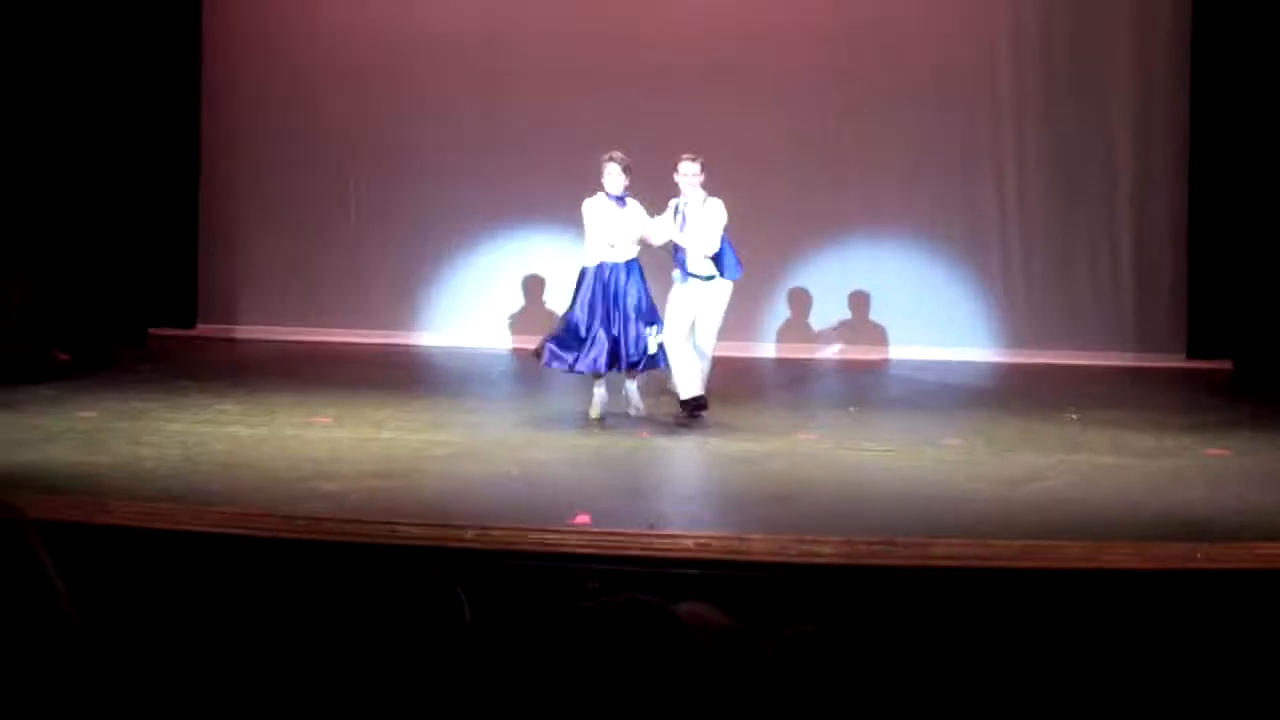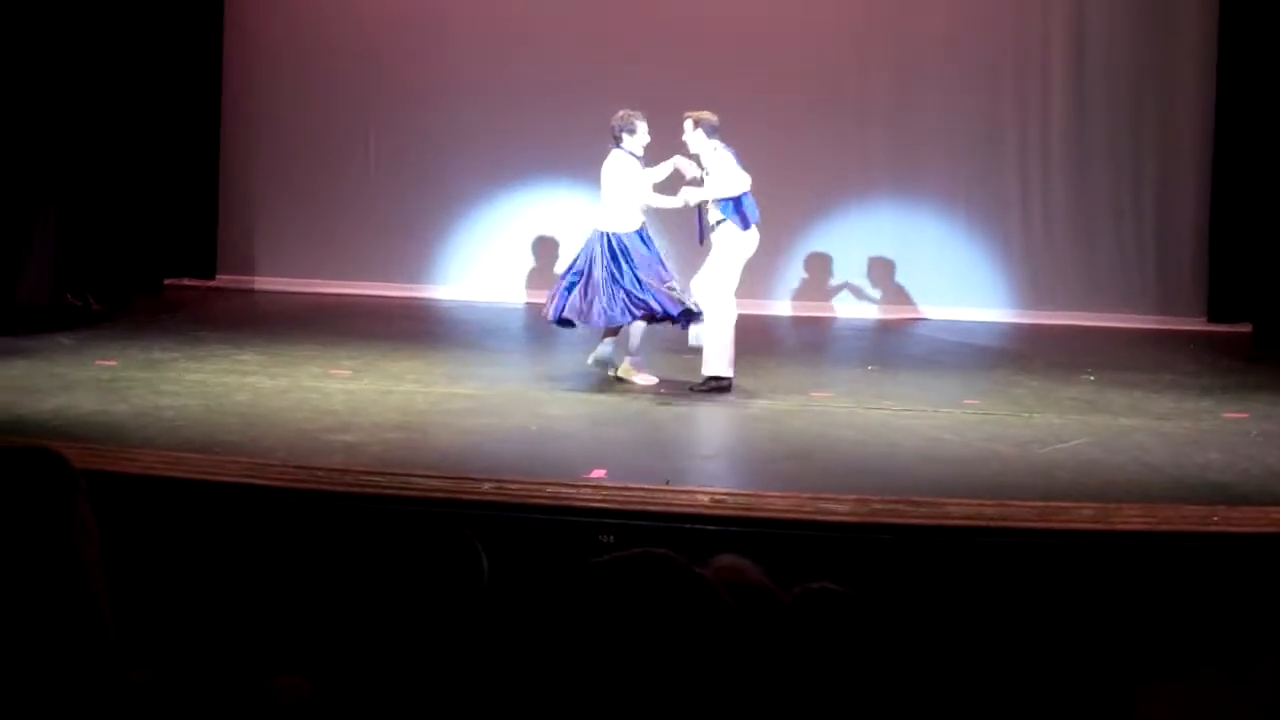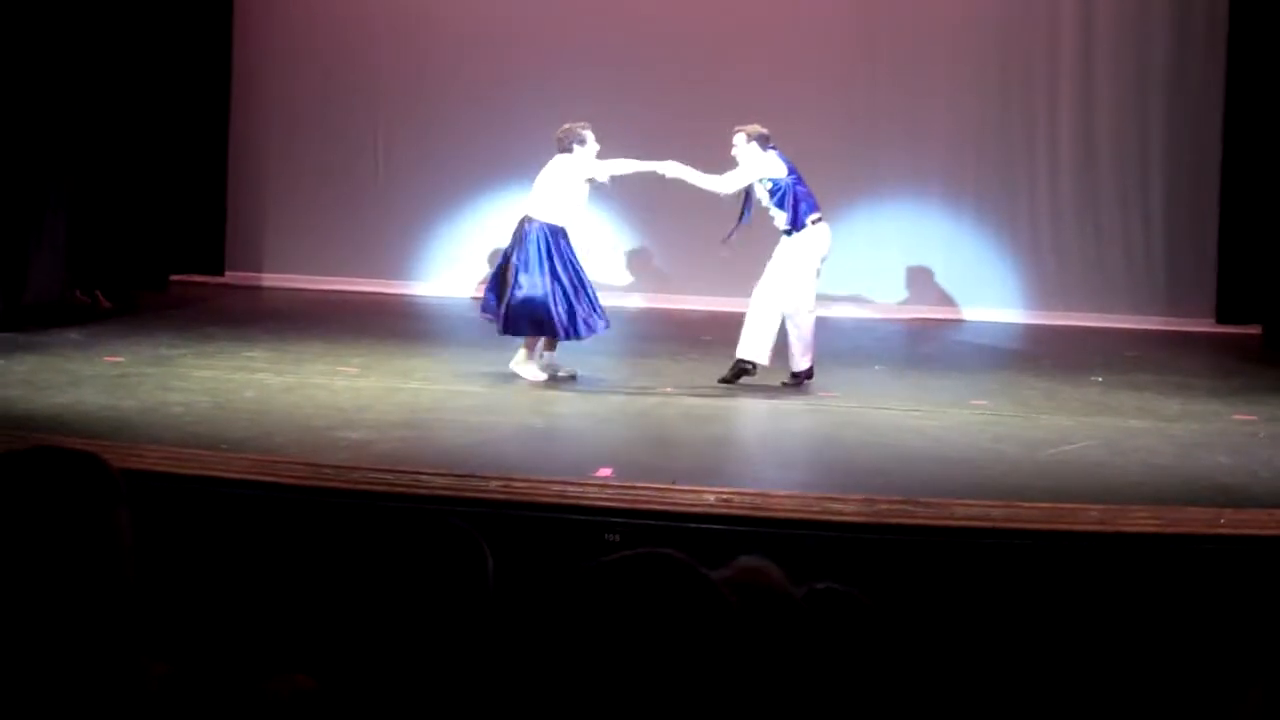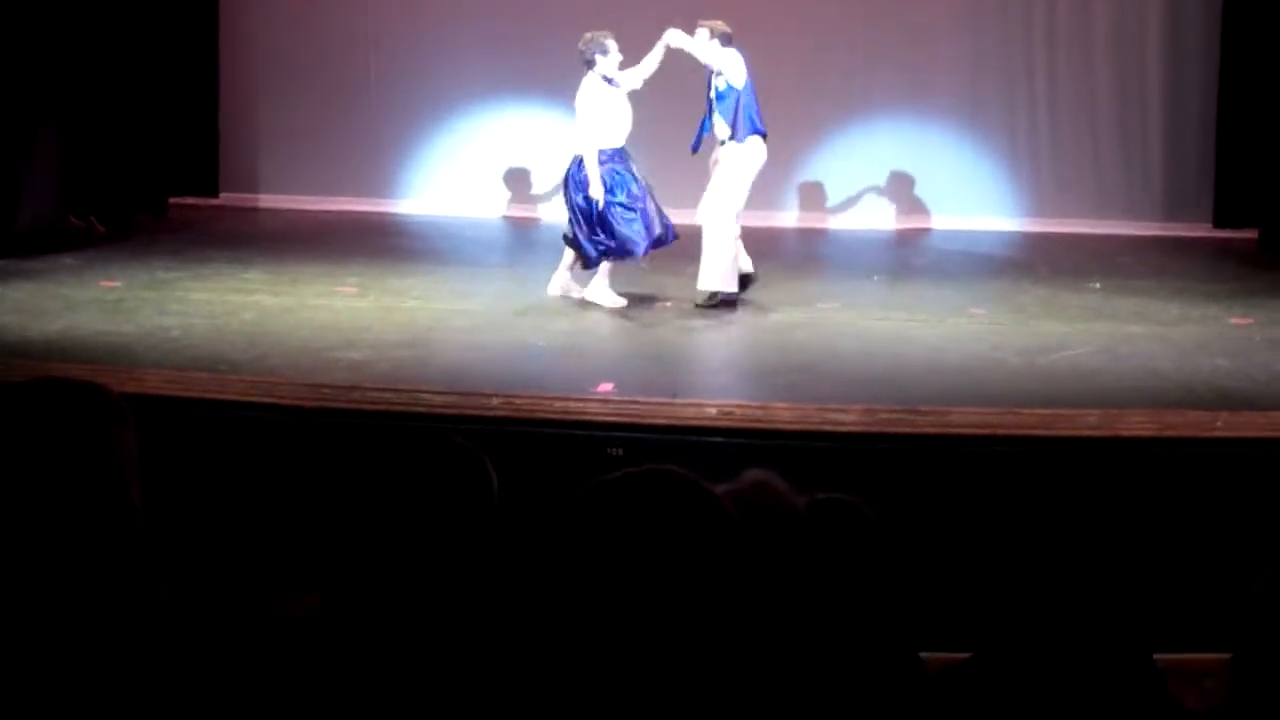
dt=1s
person 1, frame 1
left shoulder: (714, 206)
right shoulder: (674, 206)
left elbow: (710, 247)
right elbow: (658, 238)
left wrist: (675, 235)
right wrist: (656, 229)
left hip: (714, 282)
right hip: (686, 279)
left knee: (703, 342)
right knee: (674, 335)
left ankle: (692, 394)
right ankle: (692, 395)
person 1, frame 2
left shoulder: (719, 156)
right shoulder: (715, 155)
left elbow: (742, 182)
left wrist: (701, 194)
left hip: (734, 236)
right hip: (729, 236)
left knee: (717, 301)
right knee: (699, 291)
left ankle: (719, 374)
right ankle: (722, 364)
person 1, frame 3
left shoulder: (768, 161)
right shoulder: (758, 170)
left elbow: (725, 185)
right elbow: (728, 185)
left wrist: (683, 172)
right wrist: (684, 172)
left hip: (810, 236)
right hip: (792, 238)
left knee: (796, 303)
right knee: (765, 296)
left ankle: (802, 369)
right ankle: (748, 360)
person 1, frame 4
left shoulder: (732, 62)
right shoulder: (718, 74)
left elbow: (714, 58)
left wrist: (684, 41)
right wrist: (718, 151)
left hip: (744, 151)
right hip: (733, 152)
left knee: (718, 219)
right knee: (710, 214)
left ankle: (724, 289)
right ankle: (741, 271)
person 2, frame 1
left shoulder: (635, 207)
right shoulder: (591, 205)
right elbow: (610, 237)
left wrist: (646, 233)
right wrist: (636, 232)
left hip: (628, 275)
right hip: (599, 275)
left knee: (632, 334)
right knee: (596, 335)
left ankle: (631, 389)
right ankle: (599, 393)
person 2, frame 2
left shoulder: (626, 160)
right shoulder: (619, 164)
left elbow: (651, 176)
right elbow: (643, 198)
left wrist: (677, 162)
right wrist: (677, 201)
left hip: (624, 238)
right hip: (621, 240)
left knee: (624, 302)
right knee: (647, 301)
left ankle: (604, 352)
right ankle: (630, 365)
person 2, frame 3
left shoulder: (576, 168)
right shoulder: (565, 163)
left elbow: (604, 169)
right elbow: (612, 167)
left wrist: (654, 166)
right wrist: (655, 165)
left hip: (550, 237)
right hip: (541, 237)
left knee: (561, 302)
right knee: (550, 302)
left ankle: (547, 360)
right ankle: (524, 358)
person 2, frame 4
left shoulder: (612, 81)
right shoulder: (591, 91)
left elbow: (641, 70)
right elbow: (588, 138)
left wrist: (662, 46)
right wrist: (593, 179)
left hip: (612, 161)
right hip: (600, 164)
left knee: (594, 226)
right knee: (625, 222)
left ankle: (562, 279)
right ankle: (599, 284)
